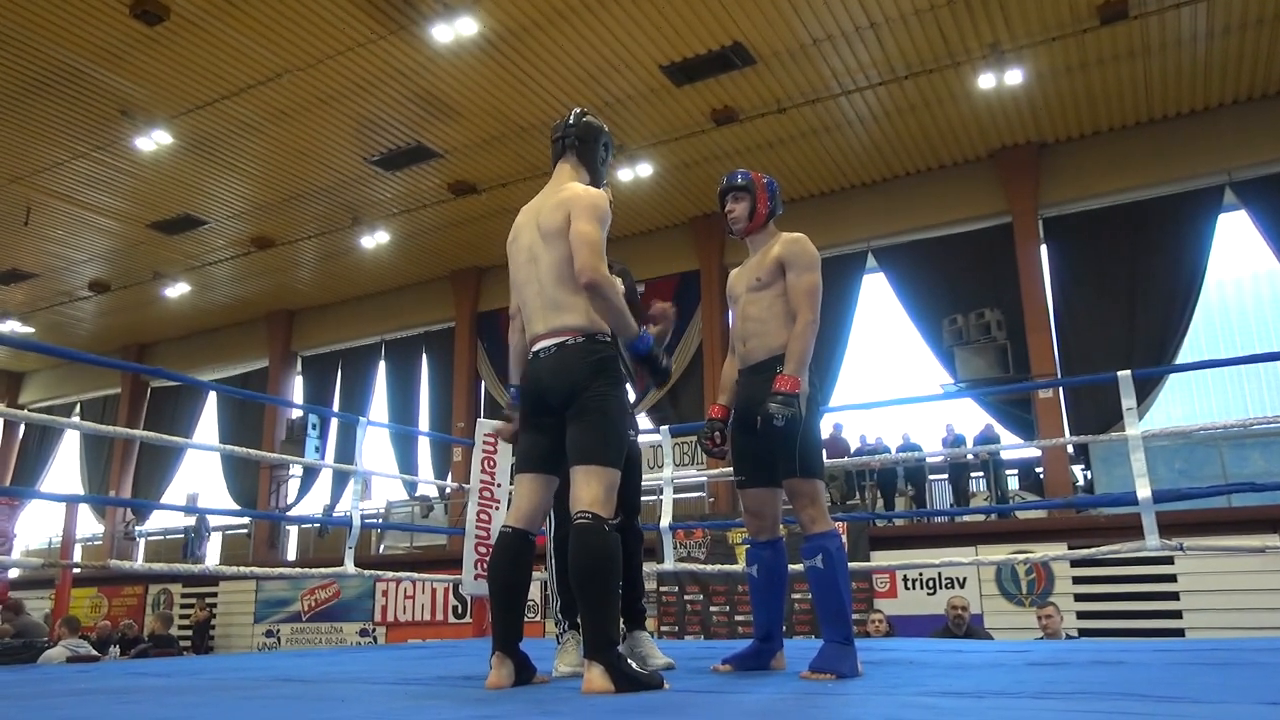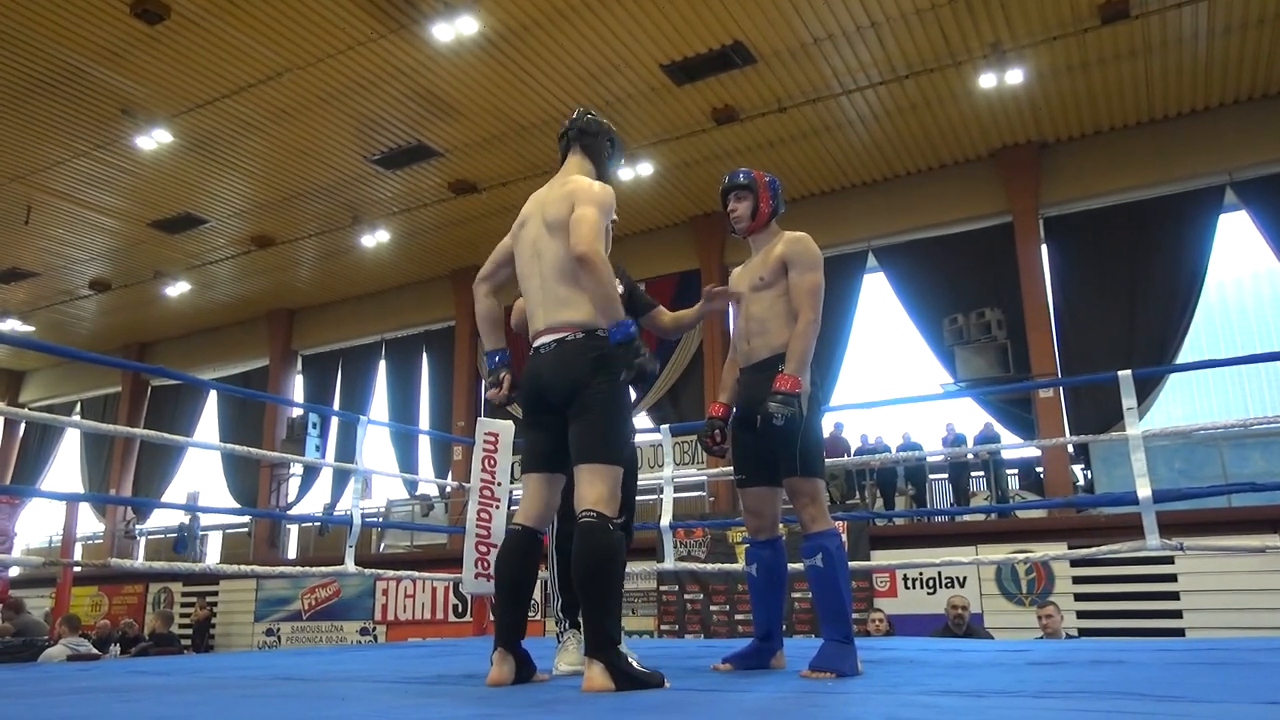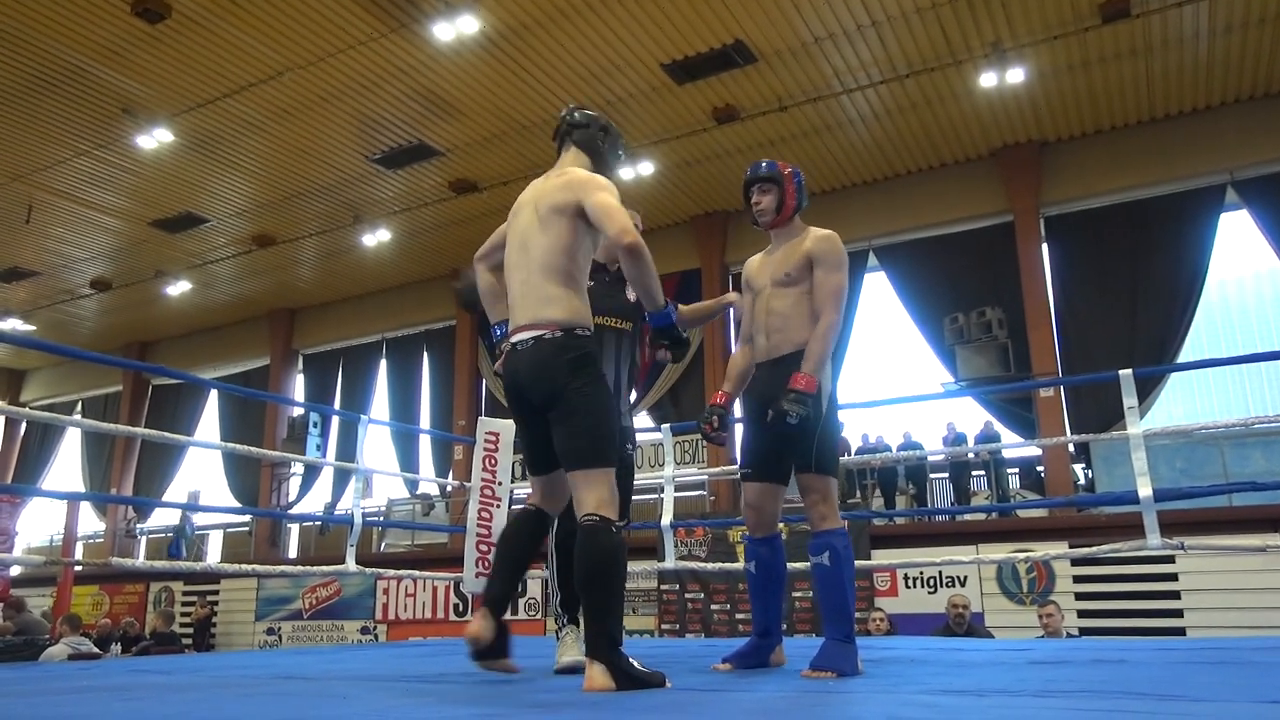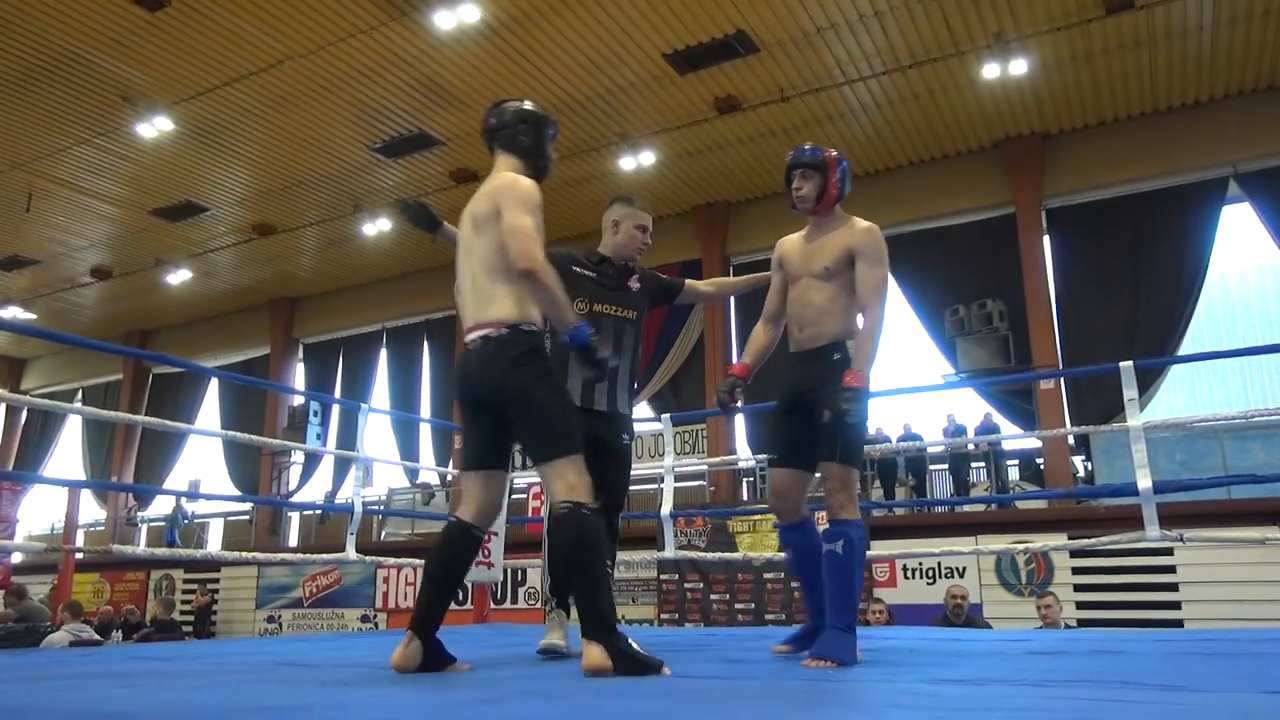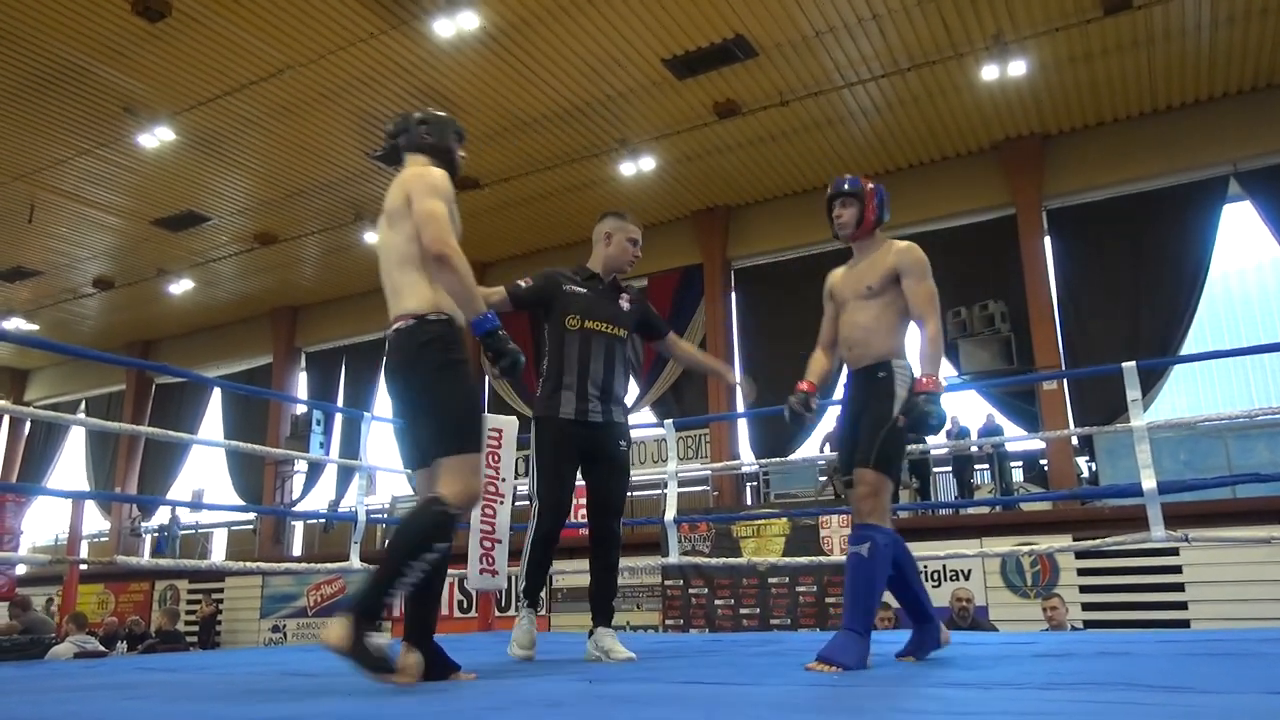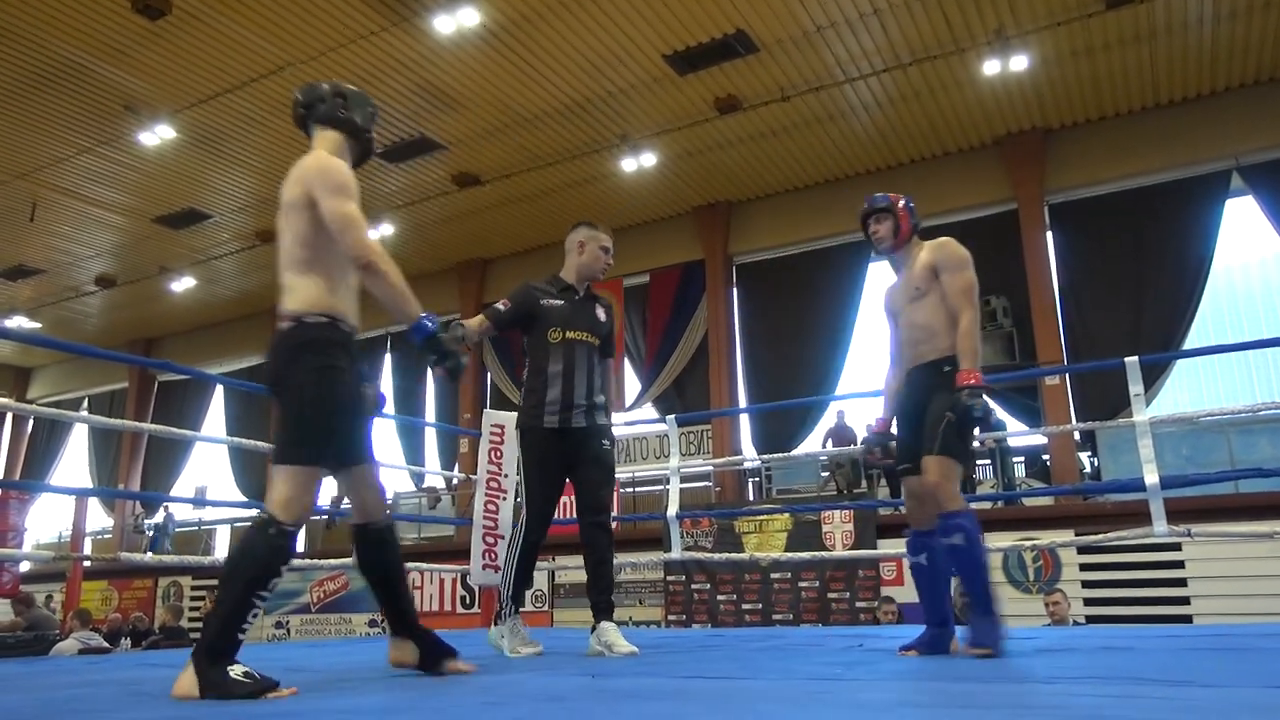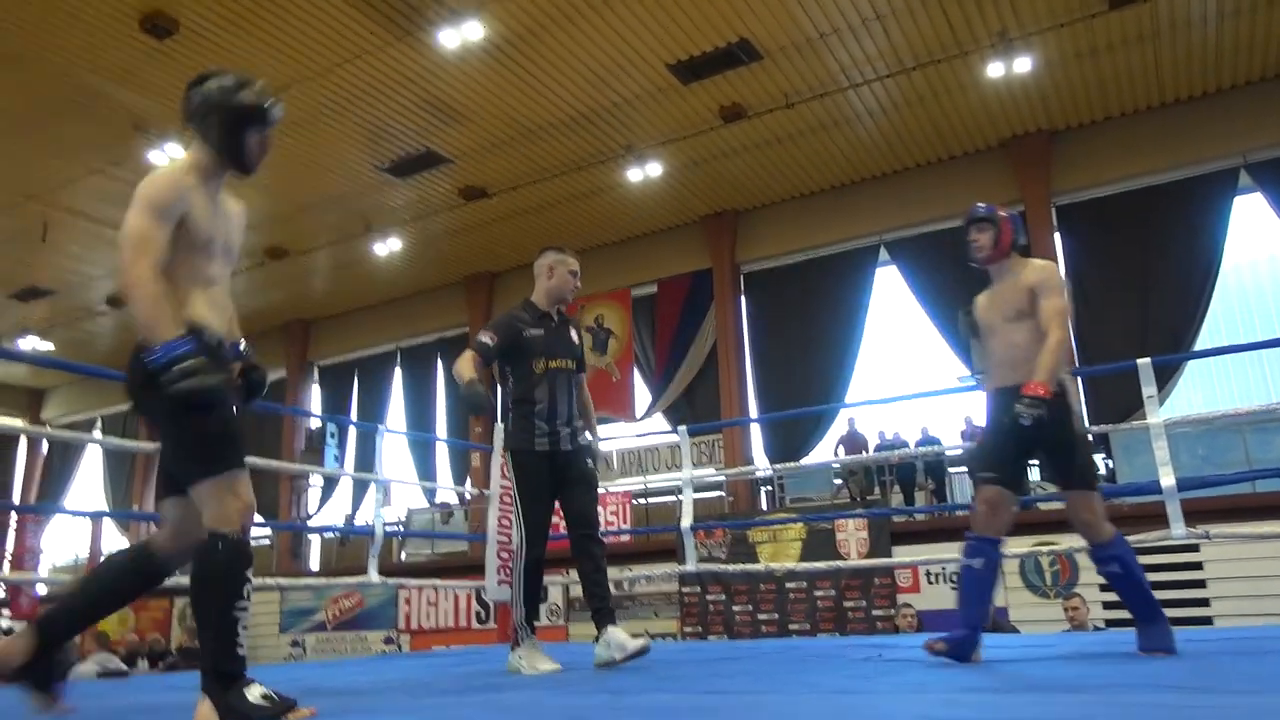
dt=0.3s
person 1, frame 1
left shoulder: (522, 219)
right shoulder: (587, 198)
right elbow: (591, 275)
left wrist: (518, 396)
right wrist: (643, 343)
left hip: (539, 370)
right hip: (586, 362)
left knee: (523, 514)
right knee: (593, 507)
left ankle: (505, 658)
right ankle: (602, 662)
person 1, frame 2
left shoulder: (532, 207)
right shoulder: (590, 191)
left elbow: (485, 283)
right elbow: (586, 250)
left wrist: (497, 361)
right wrist: (627, 333)
left hip: (540, 363)
right hip: (586, 356)
left knee: (533, 512)
right knee: (598, 503)
left ankle: (507, 655)
right ankle: (604, 660)
person 1, frame 3
left shoulder: (528, 197)
right shoulder: (586, 182)
left elbow: (484, 263)
right elbow: (627, 241)
left wrist: (503, 332)
right wrist: (662, 317)
left hip: (520, 360)
right hip: (565, 354)
left knee: (546, 498)
right knee: (598, 503)
left ankle: (488, 619)
right ankle: (605, 660)
person 1, frame 4
left shoulder: (477, 205)
right shoulder: (515, 188)
right elbow: (529, 265)
right wrist: (583, 337)
left hip: (475, 360)
right hip: (512, 353)
left knee: (477, 507)
right knee: (572, 493)
left ankle: (418, 640)
right ankle: (605, 642)
person 1, frame 5
left shoulder: (397, 204)
right shoulder: (426, 178)
right elbow: (442, 249)
right wrist: (489, 328)
left hip: (406, 351)
right hip: (431, 343)
left knee: (437, 500)
right knee: (456, 492)
left ankle: (418, 647)
right ankle: (355, 622)
person 1, frame 6
left shoulder: (314, 185)
right shoulder: (326, 172)
right elbow: (365, 256)
left wrist: (348, 376)
right wrist: (428, 329)
left hip: (325, 356)
right hip: (315, 351)
left knee: (371, 501)
right knee: (290, 507)
left ankle: (409, 639)
right ankle: (209, 663)
person 1, frame 7
left shoulder: (231, 209)
right shoulder: (169, 188)
right elbow: (140, 276)
left wrist: (237, 353)
right wrist: (177, 357)
left hip: (199, 371)
right hip: (174, 368)
left knee: (177, 541)
right knee: (229, 517)
person 2, frame 1
left shoulder: (793, 247)
right shoulder: (735, 277)
left elbow: (807, 319)
left wrist: (789, 383)
right wrist: (719, 412)
left hip: (784, 384)
right hip: (747, 394)
left knee: (808, 507)
right knee: (758, 521)
left ankle: (839, 644)
right ankle: (767, 643)
person 2, frame 2
left shoulder: (796, 246)
right shoulder: (737, 276)
left elbow: (809, 319)
left wrist: (787, 384)
right wrist: (719, 410)
left hip: (787, 386)
right hip: (750, 393)
left knee: (808, 507)
right knee: (758, 519)
left ankle: (839, 644)
right ankle: (767, 642)
person 2, frame 3
left shoulder: (822, 243)
right shoulder: (753, 267)
left elbow: (830, 319)
left wrist: (804, 383)
right wrist: (723, 399)
left hip: (806, 381)
right hip: (764, 387)
left knee: (819, 504)
right knee: (757, 514)
left ankle: (841, 644)
right ankle: (766, 640)
person 2, frame 4
left shoulder: (861, 236)
right shoulder: (786, 248)
left elbow: (873, 313)
right elbow: (770, 319)
left wrist: (858, 380)
right wrist: (741, 370)
left hip: (838, 366)
right hip: (797, 372)
left knee: (839, 495)
right knee: (784, 500)
left ankle: (839, 633)
right ankle: (822, 614)
person 2, frame 5
left shoulder: (904, 256)
right shoulder: (835, 280)
left elbow: (930, 324)
right elbow: (826, 348)
left wrist: (928, 387)
right wrist: (806, 389)
left hip: (889, 383)
right hip: (853, 391)
left knee: (869, 502)
right knee: (868, 513)
left ankle: (853, 635)
right ankle: (927, 625)
person 2, frame 6
left shoulder: (944, 252)
right shoulder: (892, 291)
left elbow: (968, 317)
left wrist: (970, 384)
right wrist: (884, 418)
left hip: (950, 381)
right hip: (915, 389)
left knee: (939, 487)
right knee: (919, 507)
left ankle: (983, 615)
right ankle: (938, 629)
person 2, frame 7
left shoulder: (1040, 274)
right shoulder: (982, 302)
left elbow: (1058, 335)
left wrist: (1037, 391)
right wrist: (988, 426)
left hip: (1046, 402)
right hip: (1004, 407)
left knee: (1088, 519)
right knee: (986, 516)
left ankle: (1151, 622)
right ankle: (966, 635)
person 3, frame 1
left shoulder: (620, 276)
left wrist: (662, 327)
left knee: (626, 523)
right knee: (566, 525)
left ankle: (636, 631)
right ankle: (569, 633)
person 3, frame 2
left shoulder: (620, 281)
left elbow: (667, 324)
right elbow: (519, 321)
left wrist: (708, 307)
left knee: (619, 523)
right knee: (568, 523)
right ankle: (568, 632)
person 3, frame 3
left shoulder: (634, 288)
left elbow: (681, 316)
left wrist: (729, 299)
left hip: (615, 425)
left knee: (613, 525)
right knee: (568, 521)
right ankle: (569, 628)
person 3, frame 4
left shoulder: (646, 283)
right shoulder: (568, 265)
left elbow: (707, 287)
left wrist: (772, 276)
right wrist: (440, 228)
left hip: (616, 419)
right hip: (571, 411)
left knee: (608, 517)
right ankle: (558, 618)
person 3, frame 5
left shoulder: (631, 303)
right shoulder: (557, 284)
left elbow: (676, 346)
right elbow: (493, 297)
left wrist: (726, 372)
left hip: (610, 427)
right hip: (558, 419)
left knee: (608, 527)
right knee: (549, 516)
left ankle: (602, 629)
right ankle: (527, 612)
person 3, frame 6
left shoulder: (602, 310)
right shoulder: (536, 295)
right elbow: (481, 324)
left wrist: (608, 415)
right wrist: (464, 332)
left hip: (592, 429)
right hip: (543, 427)
left knee: (598, 523)
right knee: (534, 523)
left ankle: (604, 626)
right ankle: (505, 621)
person 3, frame 7
left shoulder: (571, 330)
right shoulder: (513, 323)
right elbow: (467, 361)
left wrist: (593, 433)
right wrist: (471, 383)
left hip: (573, 448)
right hip: (530, 449)
left knee: (587, 535)
right knee: (533, 542)
left ankle: (607, 633)
right ankle: (522, 643)
